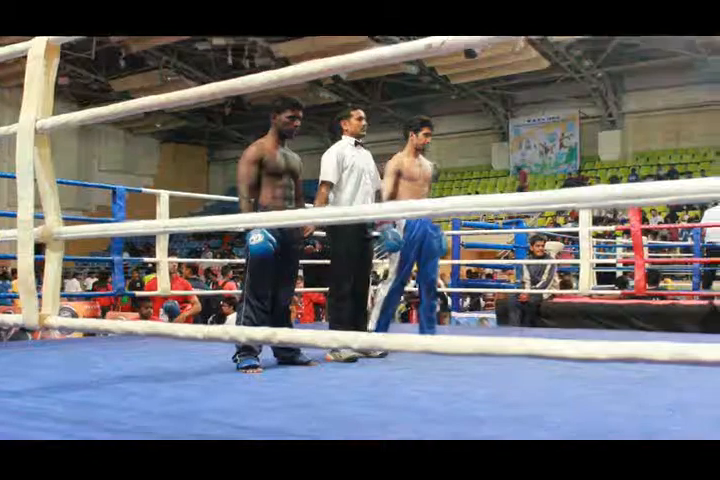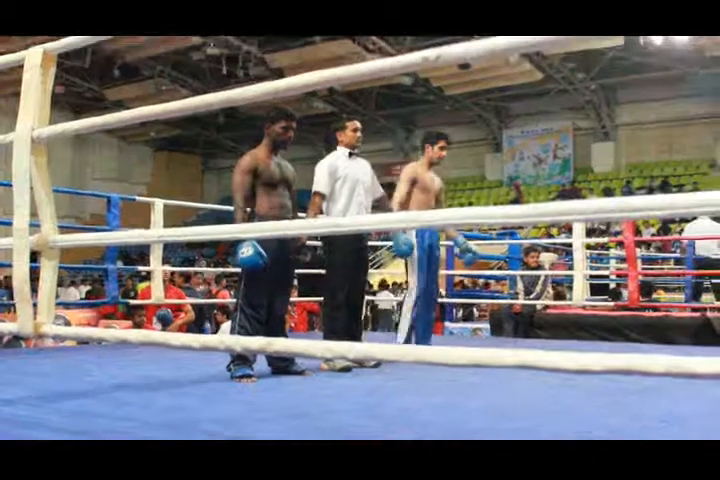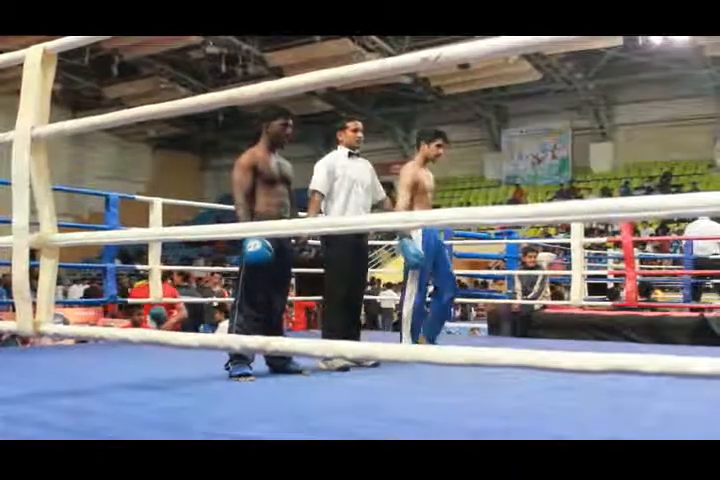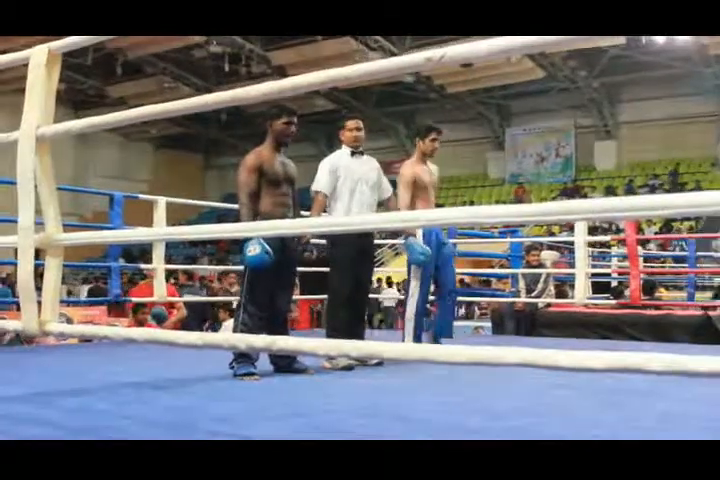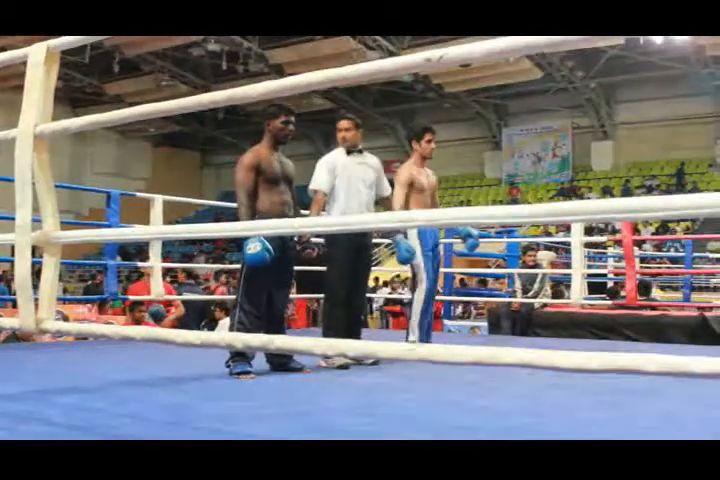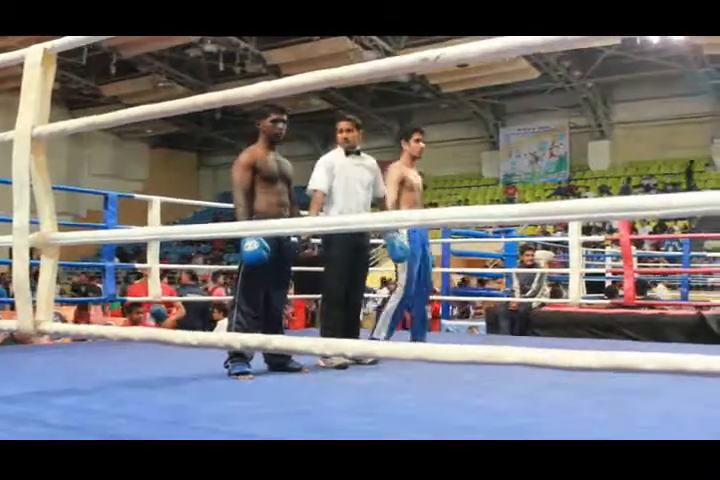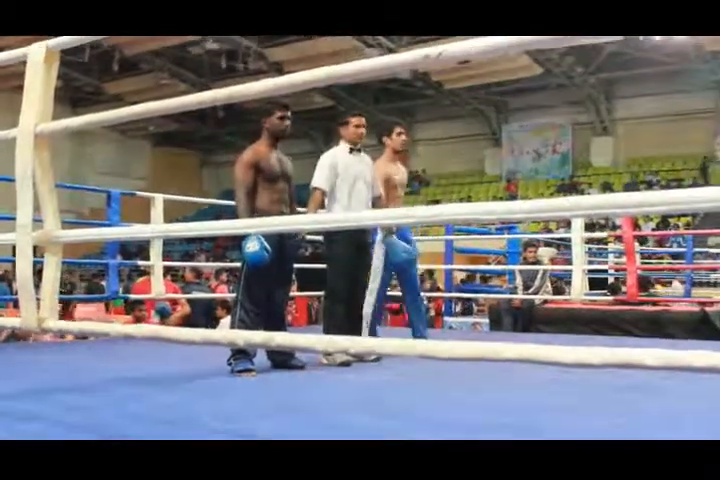
dt=0.4s
person 1, frame 1
left shoulder: (294, 158)
right shoulder: (256, 151)
right elbow: (244, 190)
left wrist: (305, 228)
right wrist: (252, 225)
left hip: (290, 227)
right hip: (266, 225)
left knee: (284, 294)
right knee: (257, 293)
left ankle: (286, 350)
right ankle: (246, 353)
person 1, frame 2
left shoulder: (288, 168)
right shoulder: (251, 161)
right elbow: (240, 201)
left wrist: (299, 236)
right wrist: (245, 236)
left hip: (286, 236)
right hip: (262, 235)
left knee: (279, 303)
right knee: (252, 302)
left ankle: (280, 359)
right ankle: (240, 362)
person 1, frame 3
left shoulder: (286, 165)
right shoulder: (249, 159)
right elbow: (241, 199)
right wrist: (249, 233)
left hip: (283, 235)
right hip: (261, 233)
left knee: (277, 301)
right knee: (250, 300)
left ankle: (278, 358)
right ankle: (238, 361)
person 1, frame 4
left shoulder: (290, 165)
right shoulder: (254, 159)
right elbow: (245, 199)
right wrist: (250, 235)
left hip: (287, 235)
left knee: (281, 301)
right knee: (254, 300)
left ankle: (283, 357)
right ankle: (243, 360)
person 1, frame 5
left shoulder: (288, 163)
right shoulder: (252, 157)
right elbow: (244, 198)
right wrist: (250, 233)
left hip: (286, 234)
right hip: (264, 232)
left knee: (279, 300)
right knee: (251, 298)
left ankle: (279, 356)
right ankle: (239, 358)
person 1, frame 6
left shoulder: (285, 163)
right shoulder: (248, 157)
right elbow: (240, 196)
left hip: (283, 233)
left knee: (277, 299)
right knee: (248, 298)
left ankle: (277, 355)
right ankle: (237, 358)
person 1, frame 7
left shoulder: (286, 161)
right shoulder: (251, 155)
right elbow: (242, 195)
left wrist: (298, 231)
right wrist: (249, 231)
left hip: (286, 231)
right hip: (262, 230)
left knee: (279, 296)
right knee: (251, 295)
left ankle: (280, 353)
right ankle: (240, 355)
person 2, frame 1
left shoulder: (366, 154)
right shoulder: (337, 151)
left elbow: (377, 189)
right elbow: (325, 187)
left hip: (364, 224)
right hip: (344, 224)
left knee: (361, 284)
right knee: (342, 284)
right ankle: (337, 344)
person 2, frame 2
left shoulder: (365, 165)
right shoulder: (330, 162)
left elbow: (379, 196)
right elbow: (318, 197)
left hip: (360, 235)
right hip: (339, 234)
left knee: (357, 294)
right knee: (337, 294)
person 2, frame 3
left shoulder: (366, 166)
right shoulder: (329, 162)
left elbow: (381, 199)
right elbow: (317, 196)
left hip: (360, 235)
right hip: (338, 234)
left knee: (356, 293)
right knee: (336, 292)
person 2, frame 4
left shoulder: (373, 164)
right shoulder: (333, 161)
left elbow: (387, 197)
right elbow: (321, 196)
left hip: (366, 234)
right hip: (342, 232)
left knee: (361, 292)
right knee: (340, 292)
person 2, frame 5
left shoulder: (373, 162)
right shoulder: (330, 160)
left elbow: (385, 197)
right elbow: (319, 195)
left hip: (364, 233)
right hip: (339, 232)
left knee: (358, 292)
right knee: (336, 291)
person 2, frame 6
left shoulder: (370, 163)
right shoulder: (328, 161)
left elbow: (380, 197)
right elbow: (318, 194)
left hip: (361, 234)
right hip: (336, 232)
left knee: (355, 292)
right knee: (333, 291)
person 2, frame 7
left shoulder: (367, 161)
right shoulder: (331, 157)
left elbow: (375, 197)
right elbow: (318, 192)
left hip: (362, 231)
right hip: (340, 230)
left knee: (358, 289)
right knee: (337, 289)
person 3, frame 1
left shoulder: (429, 165)
right shoulder: (397, 162)
right elbow: (386, 196)
left wrist: (439, 231)
right wrist: (386, 226)
left hip: (428, 223)
right hip: (408, 223)
left knee: (429, 281)
right knee: (396, 279)
left ankle: (428, 333)
right ankle: (376, 330)
person 3, frame 2
left shoulder: (437, 181)
right shoulder: (412, 170)
right elbow: (397, 202)
left wrist: (460, 241)
right wrist: (398, 231)
left hip: (432, 233)
right hip: (414, 231)
left knee: (430, 292)
right knee: (418, 287)
left ankle: (423, 343)
right ankle: (403, 340)
person 3, frame 3
left shoulder: (428, 175)
right shoulder: (410, 171)
right elbow: (402, 208)
right wrist: (405, 240)
left hip: (432, 233)
right hip: (418, 234)
left knee: (448, 288)
right knee: (415, 291)
left ankle: (428, 337)
right ankle: (408, 344)
person 3, frame 4
left shoulder: (433, 169)
right shoulder: (409, 170)
right elbow: (404, 208)
left wrist: (441, 233)
right wrist: (411, 239)
left hip: (437, 230)
right hip: (420, 232)
left knee: (447, 287)
right knee: (418, 289)
left ankle: (436, 337)
right ankle: (411, 343)
person 3, frame 5
left shoulder: (431, 175)
right shoulder: (406, 172)
right elbow: (397, 207)
left wrist: (460, 228)
left hip: (432, 232)
right hip: (416, 231)
left knee: (430, 288)
right knee: (424, 283)
left ankle: (424, 340)
right ankle: (414, 339)
person 3, frame 6
left shoulder: (416, 176)
right shoulder: (396, 170)
right elbow: (390, 204)
left wrist: (424, 241)
left hip: (419, 231)
right hip: (405, 231)
left knee: (423, 287)
right knee: (406, 285)
left ankle: (419, 338)
right ankle: (380, 336)
person 3, frame 7
left shoulder: (402, 169)
right shoulder: (381, 167)
right wrist: (390, 238)
left hip: (402, 229)
right hip: (387, 232)
left knee: (412, 285)
right knee: (378, 285)
left ankle: (420, 335)
right ankle: (367, 336)
